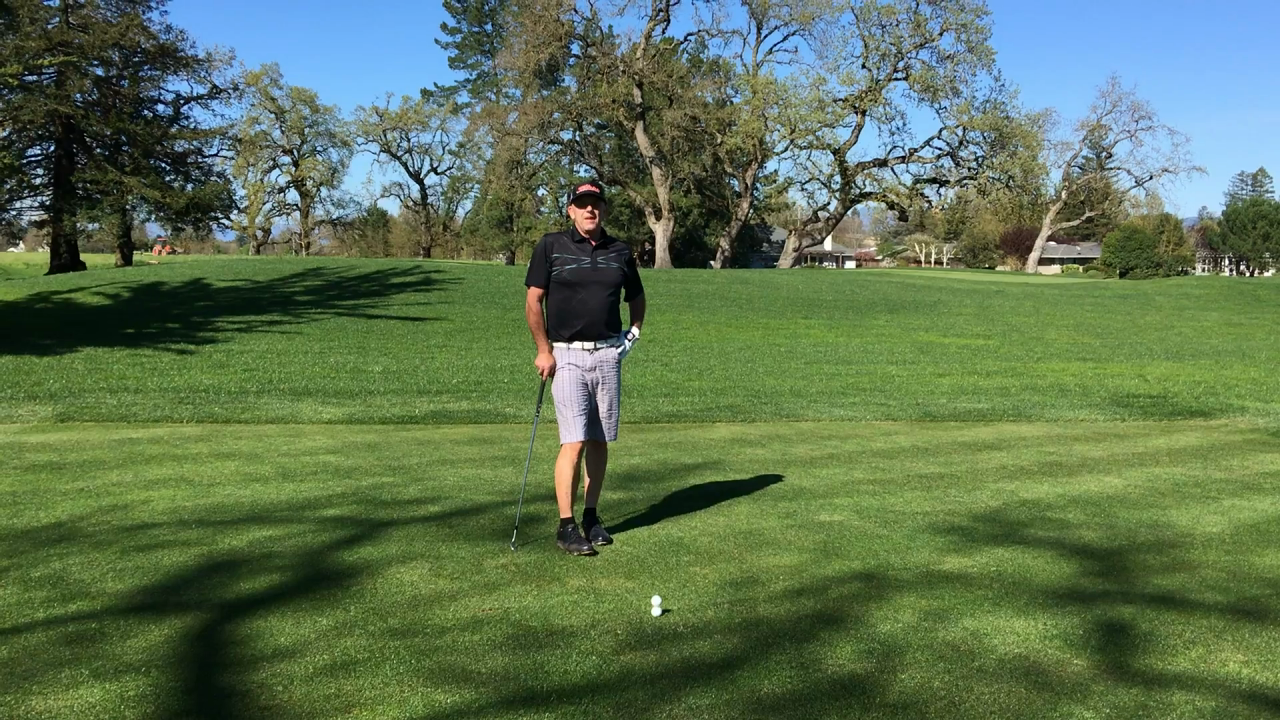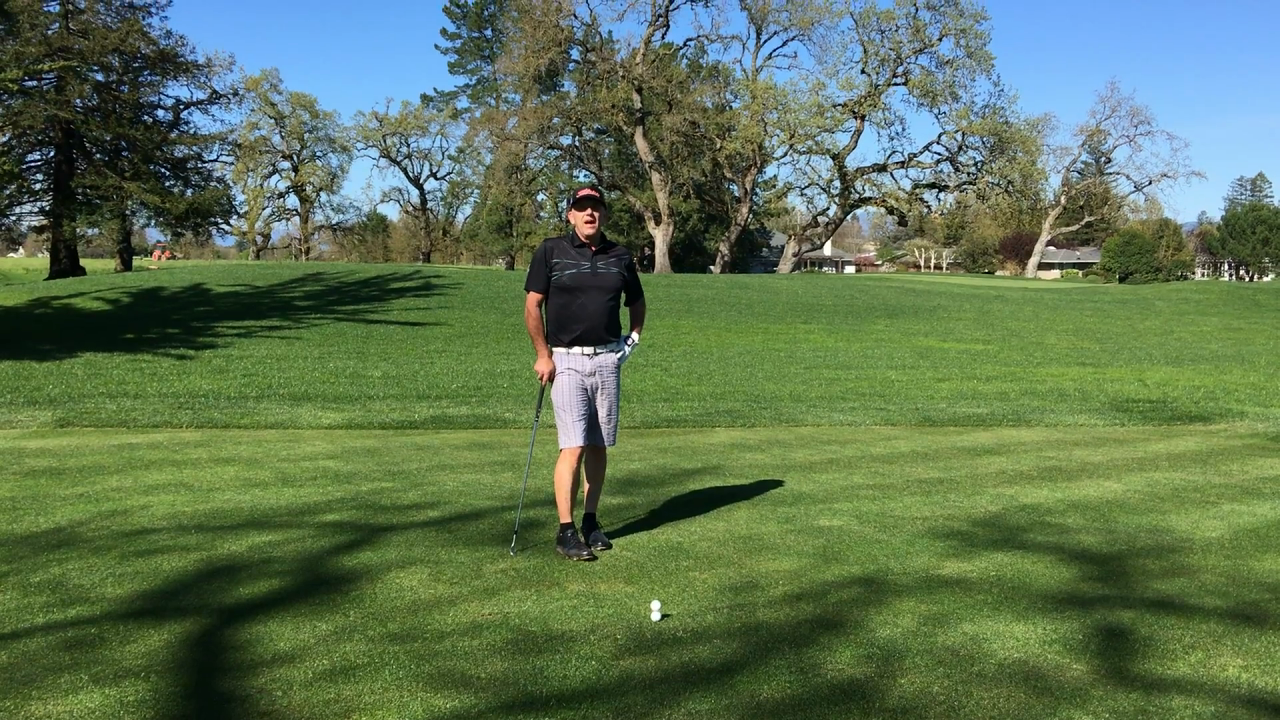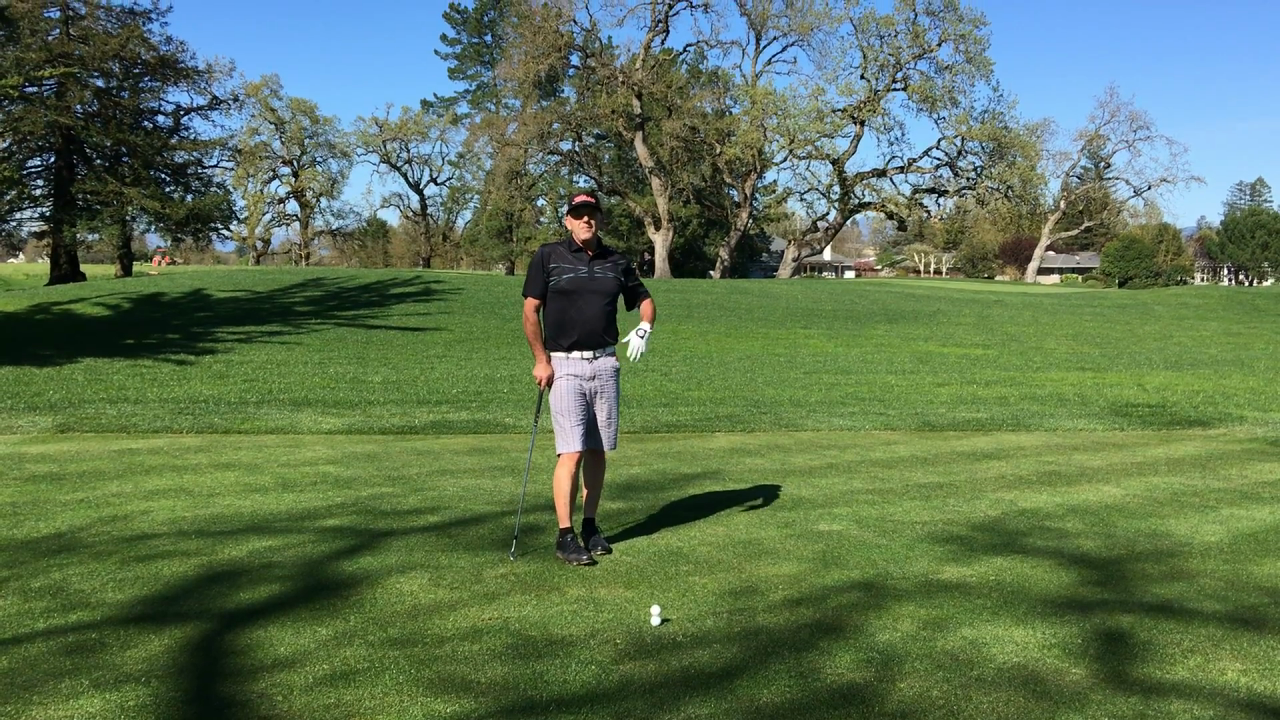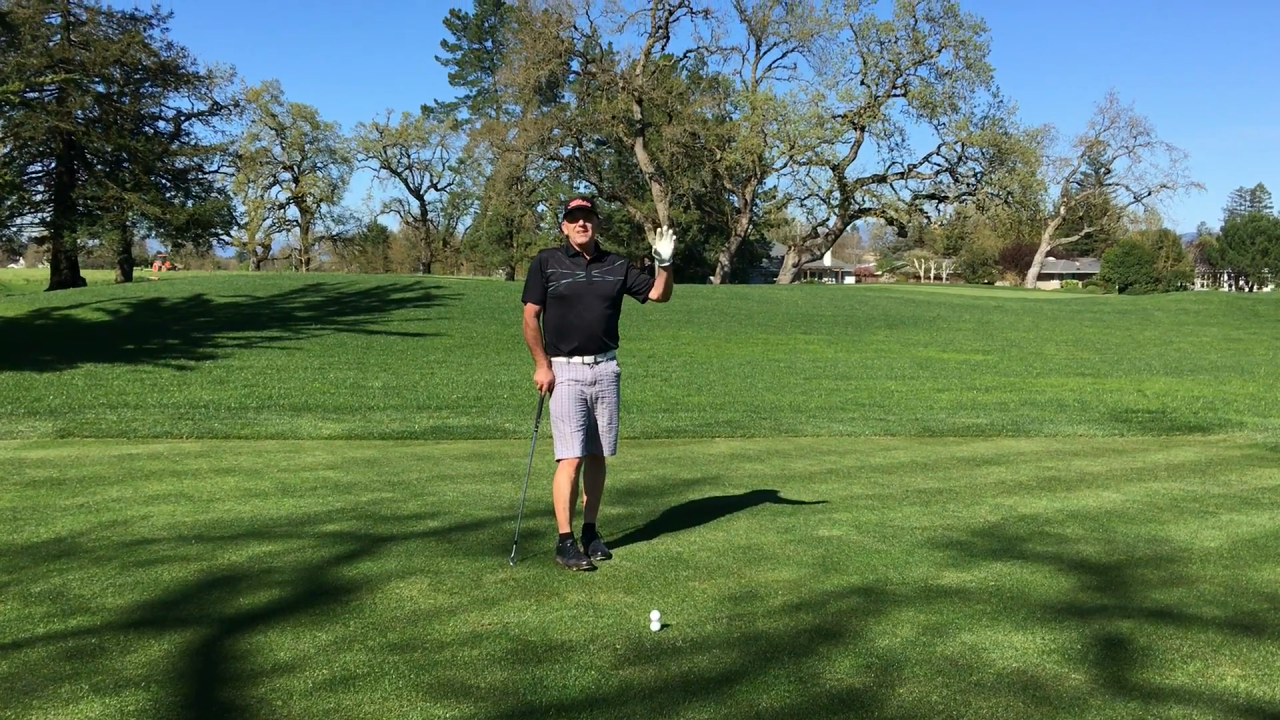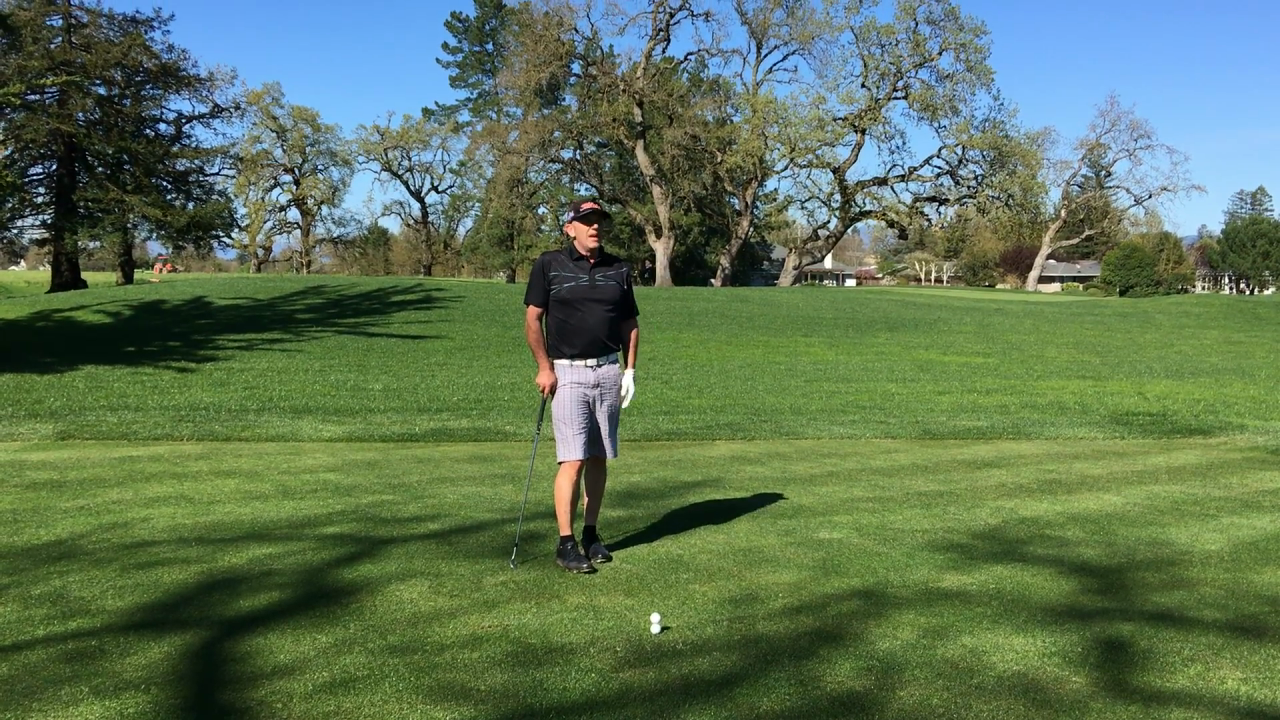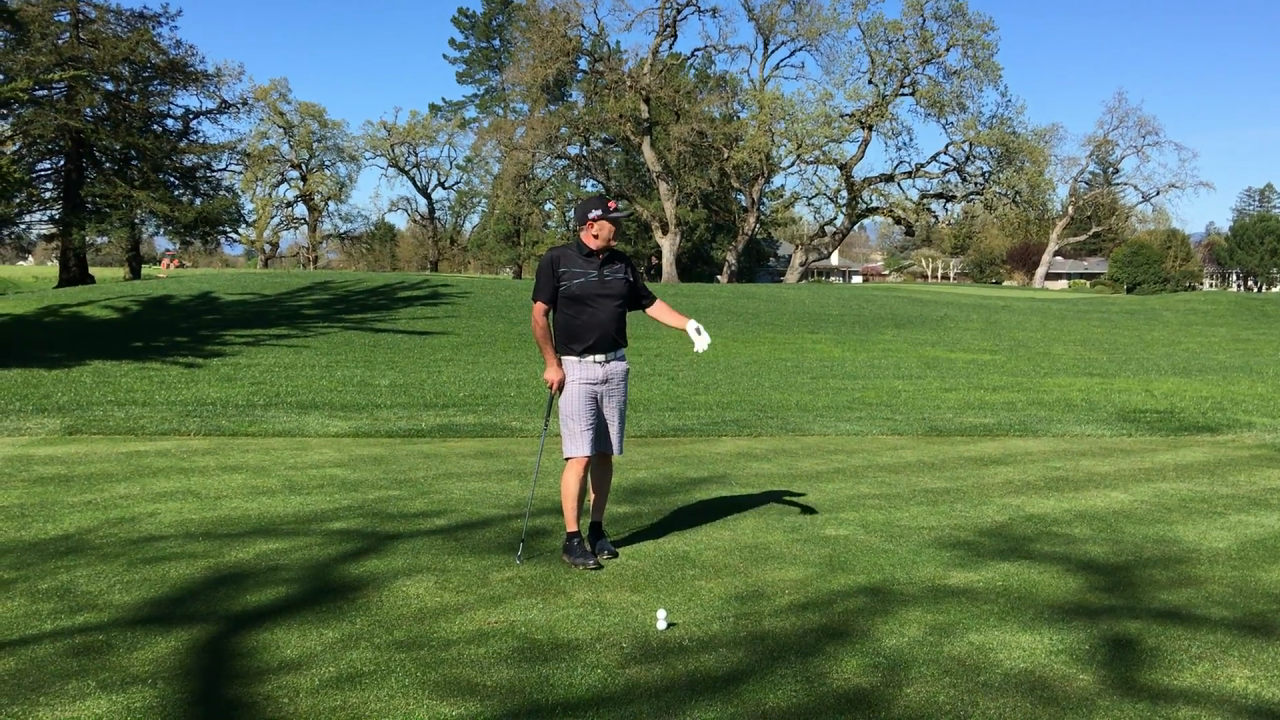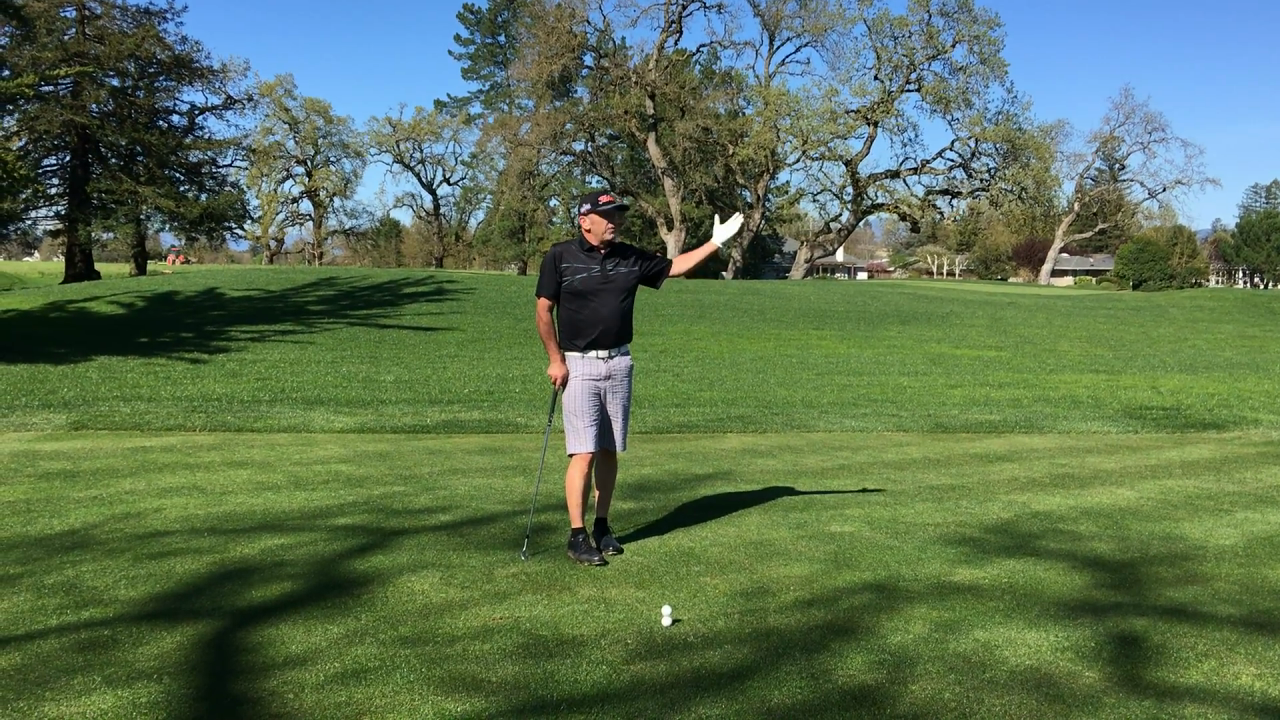
dt=0.5s
person 1, frame 1
left shoulder: (620, 251)
right shoulder: (551, 246)
left elbow: (637, 297)
right elbow: (533, 300)
left wrist: (633, 333)
right wrist: (543, 350)
left hip: (607, 354)
right hip: (567, 355)
left knee: (599, 440)
right knee: (574, 441)
left ankle: (591, 516)
right ankle: (566, 525)
person 1, frame 2
left shoulder: (621, 256)
right shoulder: (551, 251)
left elbow: (637, 302)
right elbow: (533, 305)
left wrist: (632, 339)
right wrist: (542, 354)
left hip: (608, 360)
right hip: (566, 360)
left knee: (599, 445)
right knee: (573, 446)
left ankle: (591, 521)
right ankle: (566, 530)
person 1, frame 3
left shoulder: (617, 261)
right shoulder: (548, 256)
left elbow: (643, 299)
right elbow: (530, 310)
left wrist: (644, 329)
right wrist: (541, 359)
left hip: (605, 363)
right hip: (565, 365)
left knee: (598, 450)
right knee: (571, 452)
left ankle: (590, 526)
right ankle: (565, 535)
person 1, frame 4
left shoulder: (616, 265)
right shoulder: (546, 261)
left elbow: (659, 294)
right elbow: (530, 316)
left wrist: (664, 262)
right wrist: (542, 364)
left hip: (606, 368)
right hip: (565, 370)
left knee: (598, 455)
right knee: (571, 457)
left ankle: (590, 531)
right ankle: (565, 540)
person 1, frame 5
left shoulder: (618, 268)
right shoulder: (549, 264)
left elbow: (630, 322)
right elbow: (533, 318)
left wrist: (630, 370)
right wrist: (544, 367)
left hip: (608, 371)
right hip: (567, 372)
left knee: (598, 458)
right knee: (572, 460)
left ankle: (590, 534)
right ankle: (565, 543)
person 1, frame 6
left shoulder: (622, 264)
right shoulder: (556, 260)
left elbow: (650, 304)
right elbow: (539, 314)
left wrist: (688, 324)
right wrist: (552, 364)
left hip: (615, 367)
right hip: (575, 369)
left knee: (605, 455)
right knee: (579, 457)
left ankle: (596, 530)
right ankle: (571, 539)
person 1, frame 7
left shoulder: (630, 257)
right shoulder: (560, 256)
left elbow: (675, 266)
right elbow: (543, 310)
left wrist: (716, 242)
right wrist: (555, 360)
left hip: (619, 363)
right hip: (579, 365)
left knee: (609, 450)
right knee: (583, 452)
left ankle: (602, 526)
right ankle: (577, 535)
